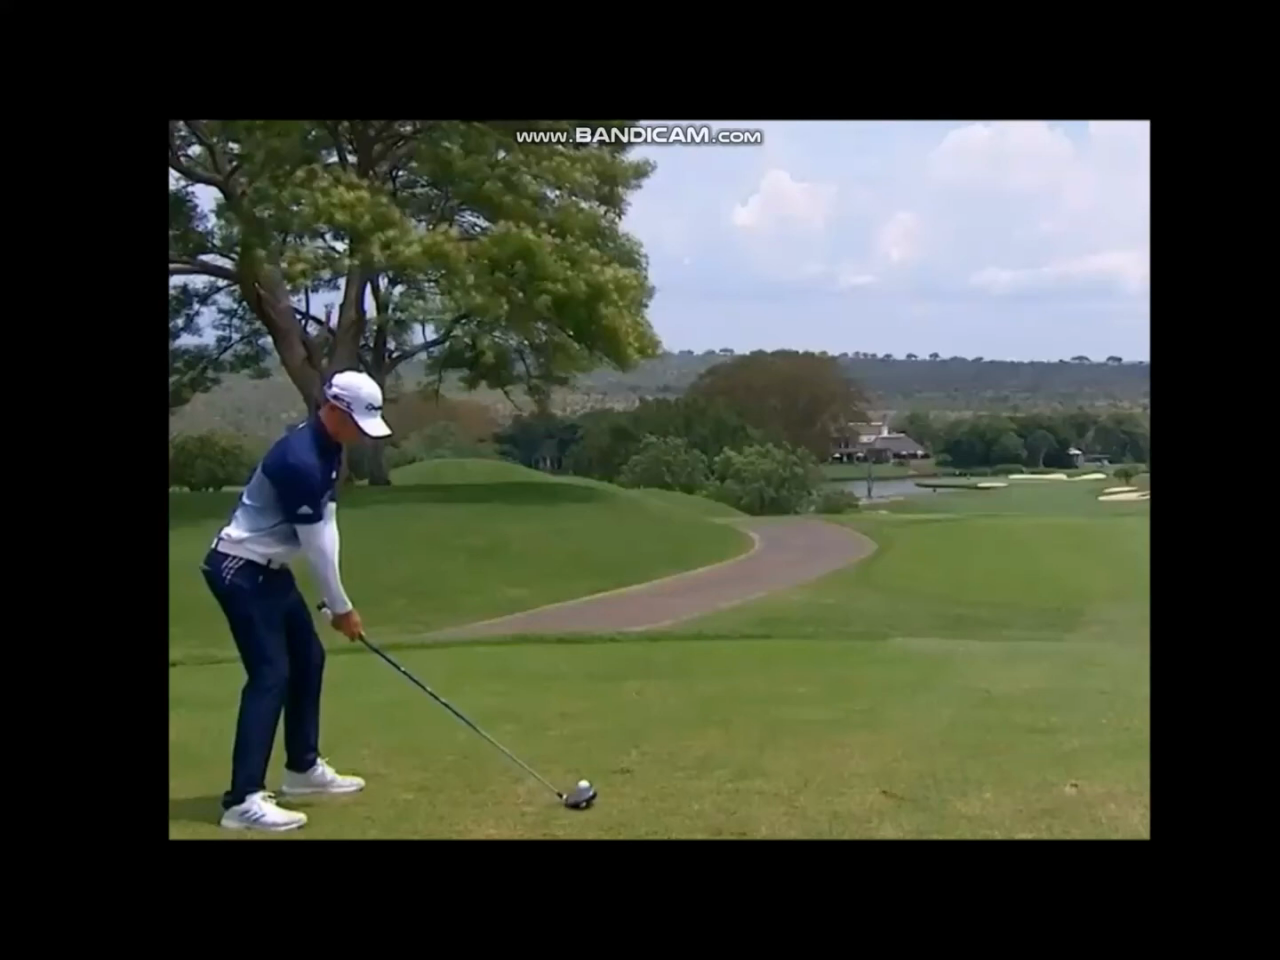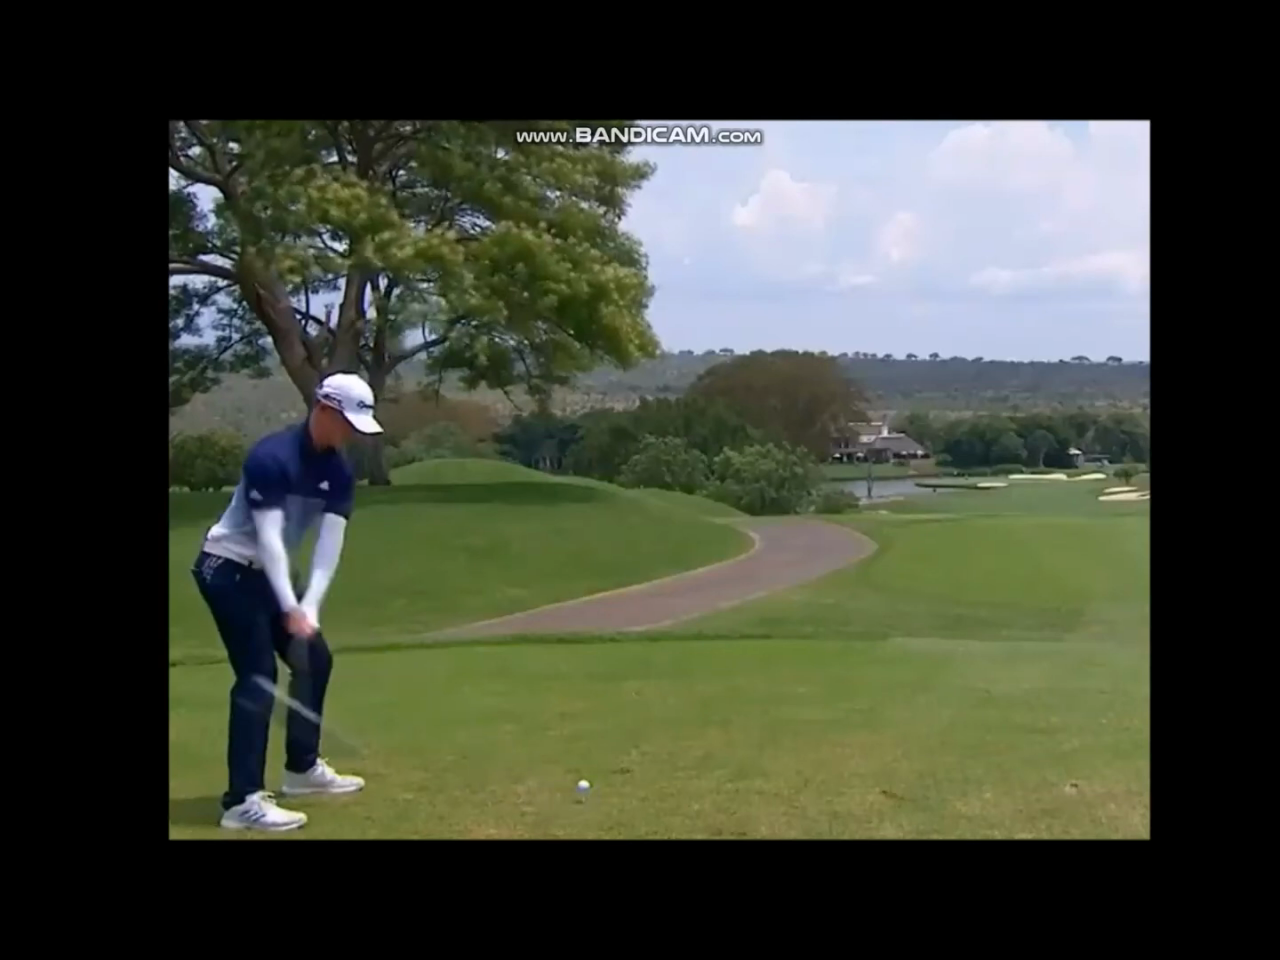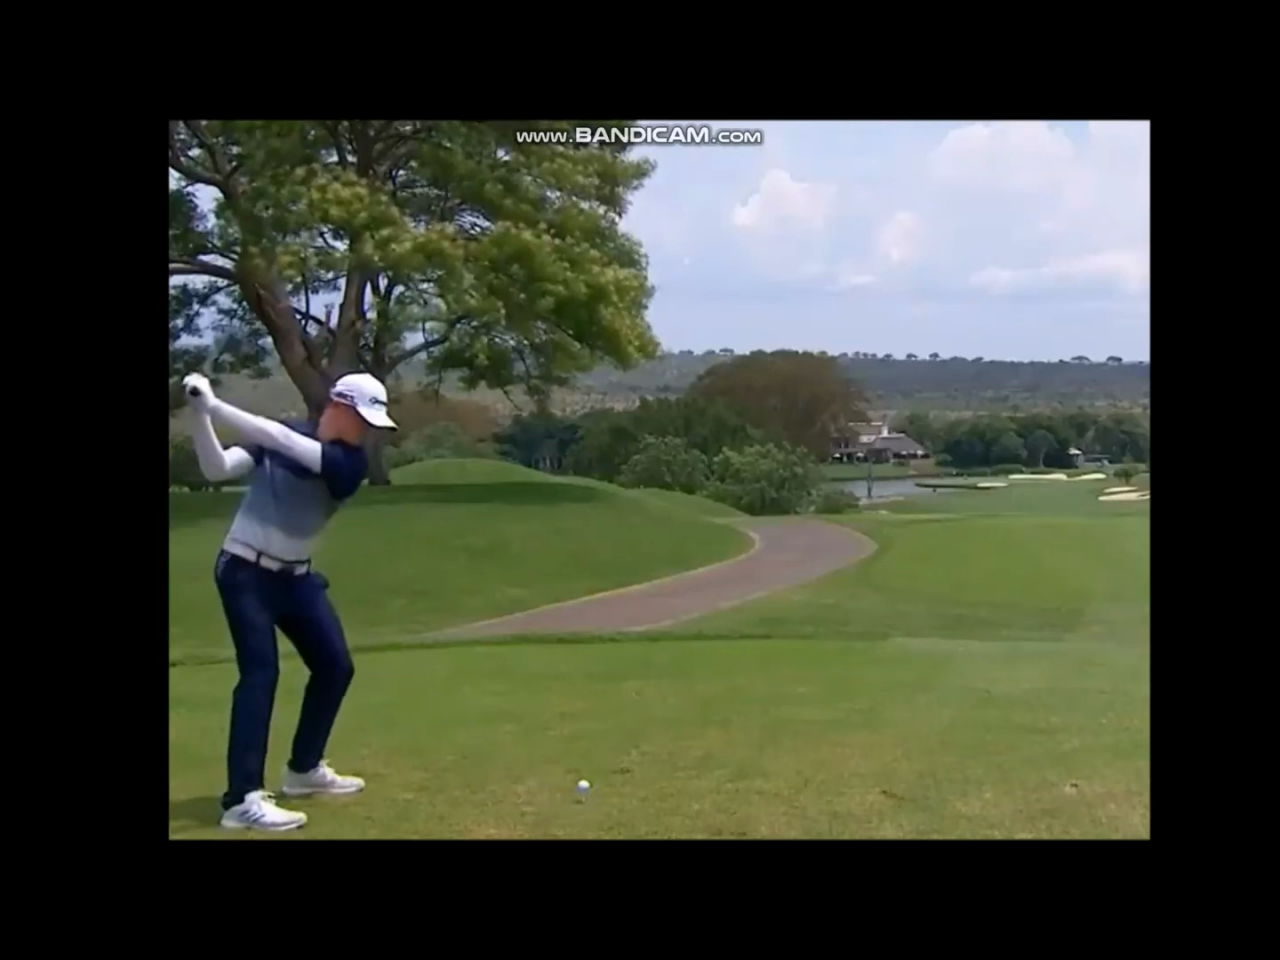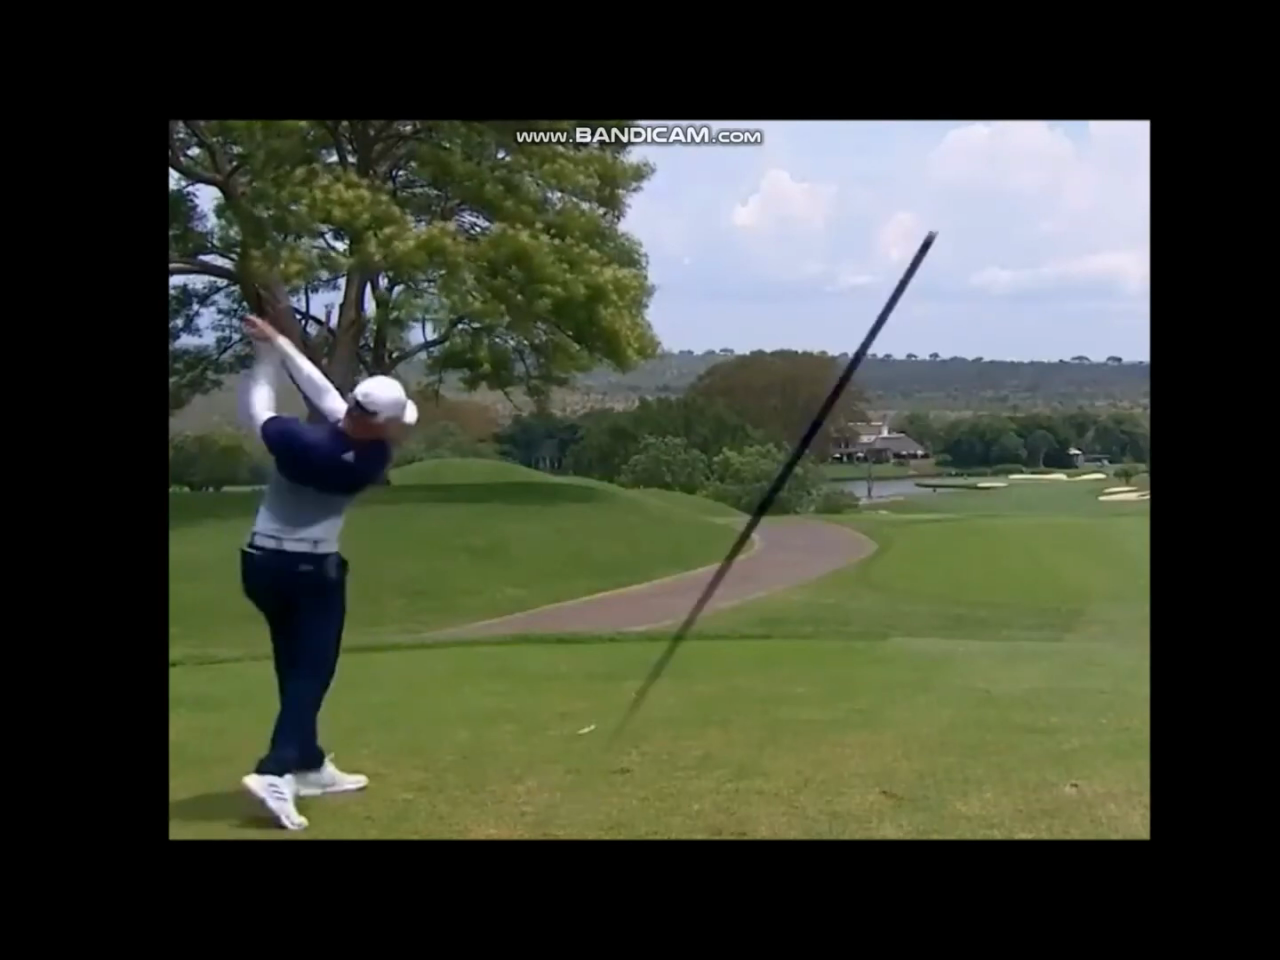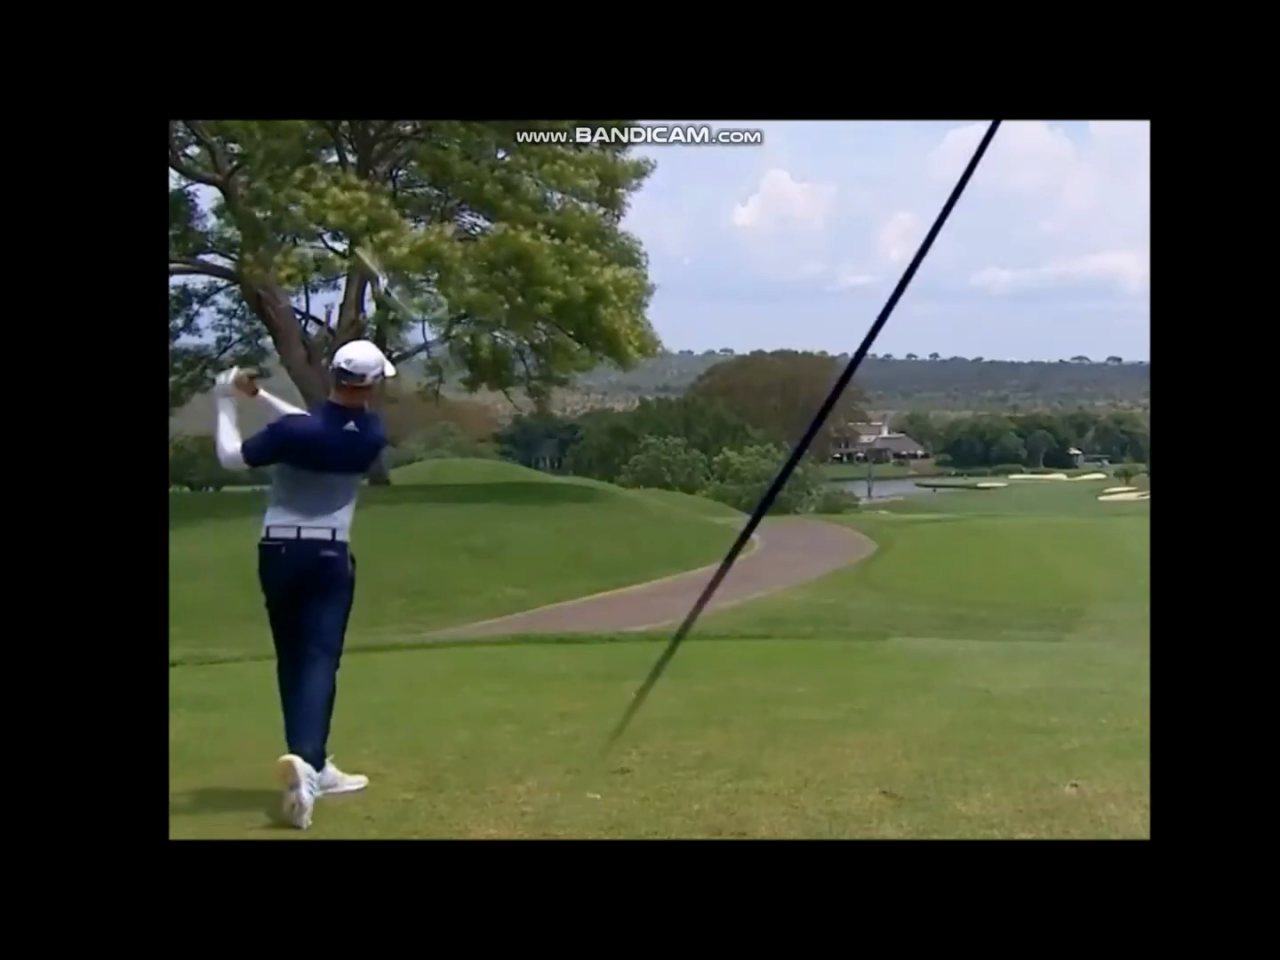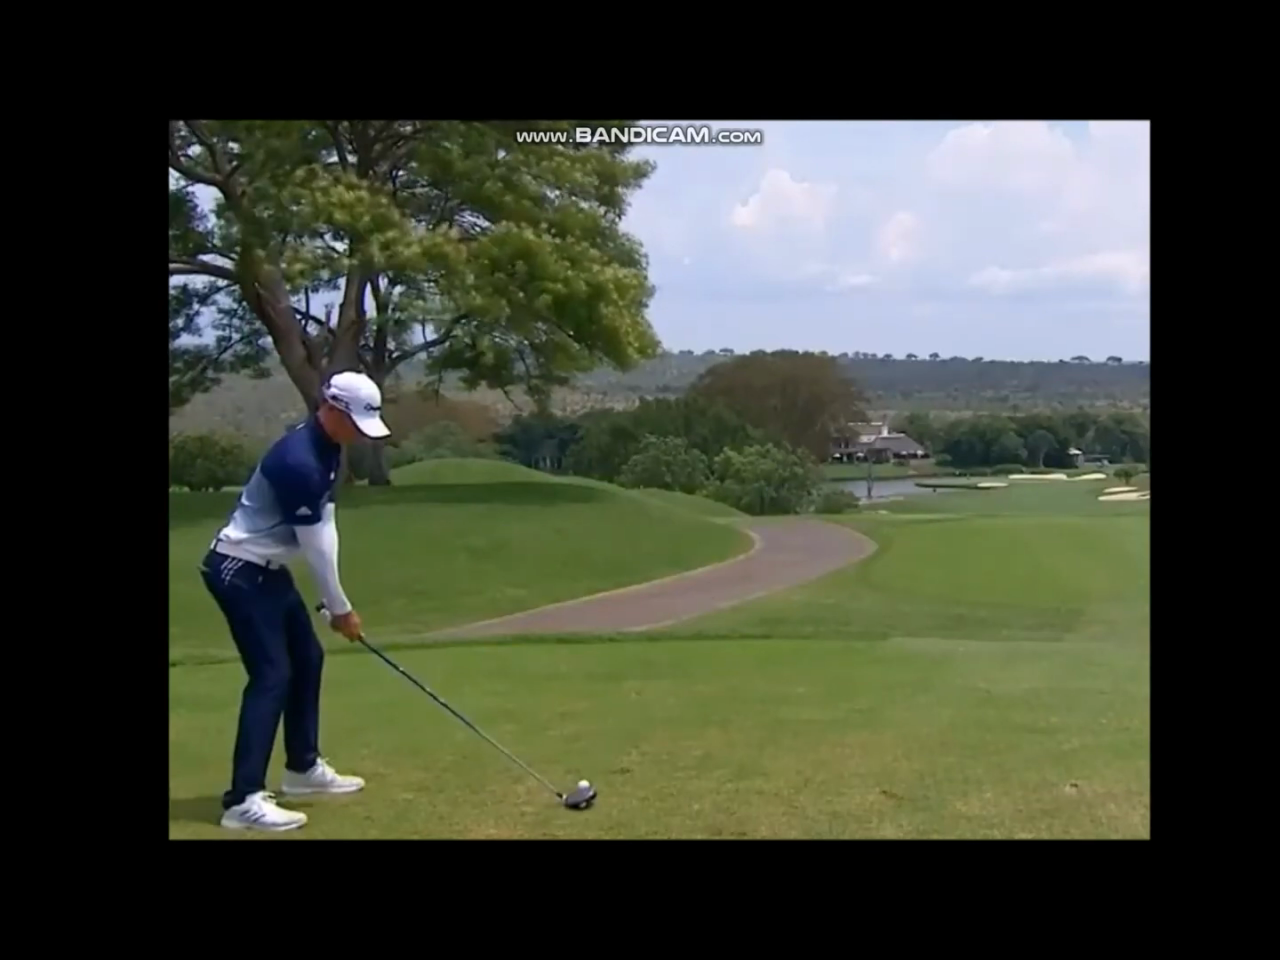
dt=0.5s
person 1, frame 1
left shoulder: (327, 451)
right shoulder: (299, 460)
left elbow: (328, 527)
right elbow: (315, 545)
left wrist: (334, 599)
right wrist: (341, 606)
left hip: (270, 570)
right hip: (240, 569)
left knee: (308, 660)
right knee: (270, 674)
left ankle: (303, 767)
right ankle: (243, 799)
person 1, frame 2
left shoulder: (338, 471)
right shoulder: (272, 456)
left elbow: (331, 540)
right elbow: (268, 538)
left wrist: (311, 606)
right wrist: (290, 607)
left hip: (266, 573)
right hip: (227, 571)
left knee: (313, 660)
right knee: (257, 675)
left ankle: (303, 768)
right ankle: (242, 800)
person 1, frame 3
left shoulder: (351, 462)
right shoulder: (276, 436)
left elbow: (283, 441)
right elbow: (218, 469)
left wrist: (214, 405)
right wrist: (200, 413)
left hip: (296, 575)
right hip: (245, 570)
left knee: (335, 666)
right knee: (260, 673)
left ankle: (304, 768)
right ankle: (242, 798)
person 1, frame 4
left shoulder: (298, 441)
right shoulder: (369, 460)
left elbow: (255, 412)
right elbow: (334, 409)
left wrist: (272, 349)
right wrist: (281, 345)
left hip: (261, 563)
right hip: (312, 568)
left knee: (296, 663)
right knee: (311, 671)
left ankle: (307, 766)
right ankle: (275, 773)
person 1, frame 5
left shoulder: (291, 431)
right shoulder: (373, 436)
left elbow: (232, 460)
left wrist: (225, 400)
right wrist: (261, 396)
left hip: (278, 552)
right hip: (329, 557)
left knee: (291, 659)
right knee: (319, 659)
left ankle: (311, 765)
right ankle: (306, 760)
person 1, frame 6
left shoulder: (323, 452)
right shoulder: (299, 461)
left elbow: (326, 528)
right elbow: (314, 544)
left wrist: (334, 601)
right wrist: (340, 607)
left hip: (264, 569)
right hip: (239, 571)
left knee: (304, 661)
right knee: (272, 674)
left ankle: (303, 768)
right ankle: (243, 798)
